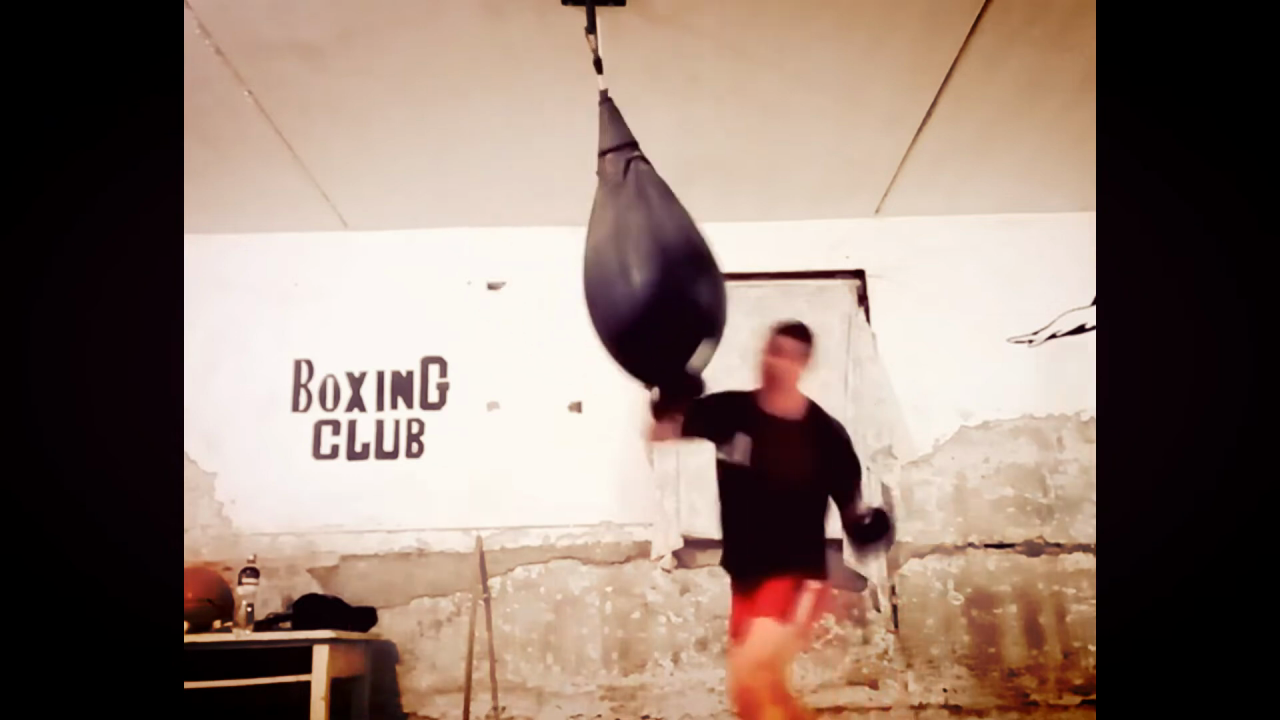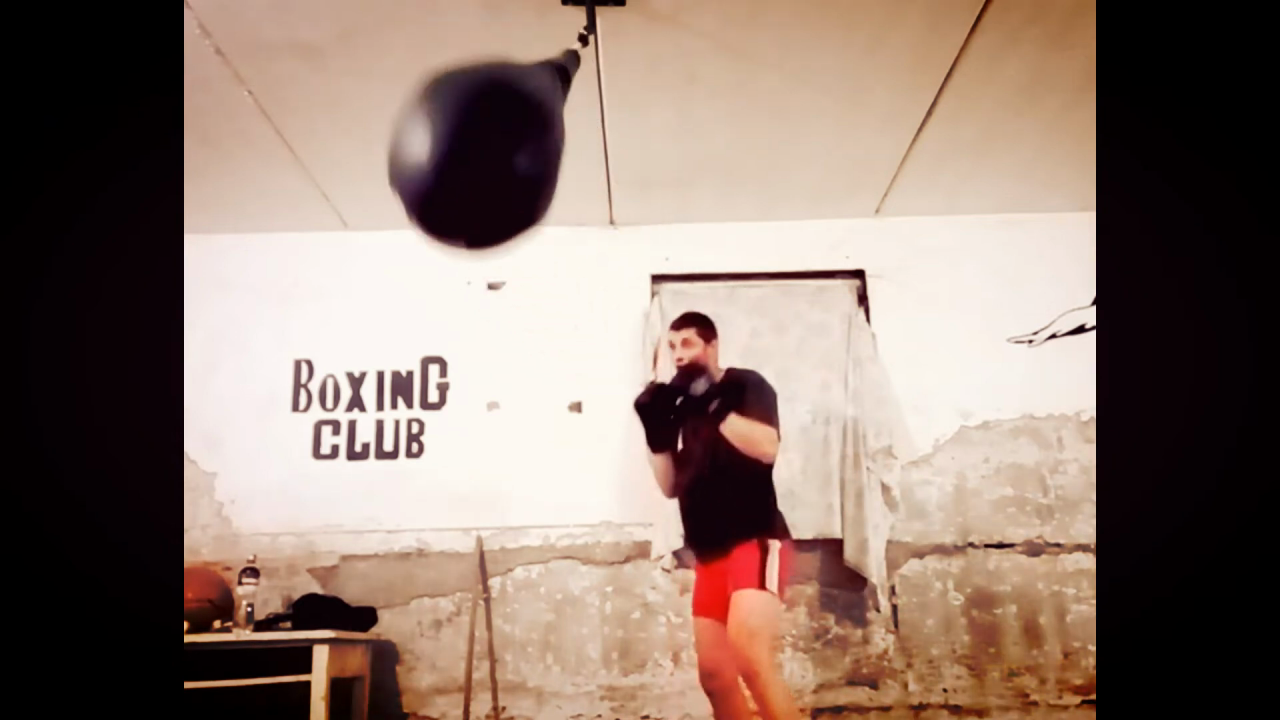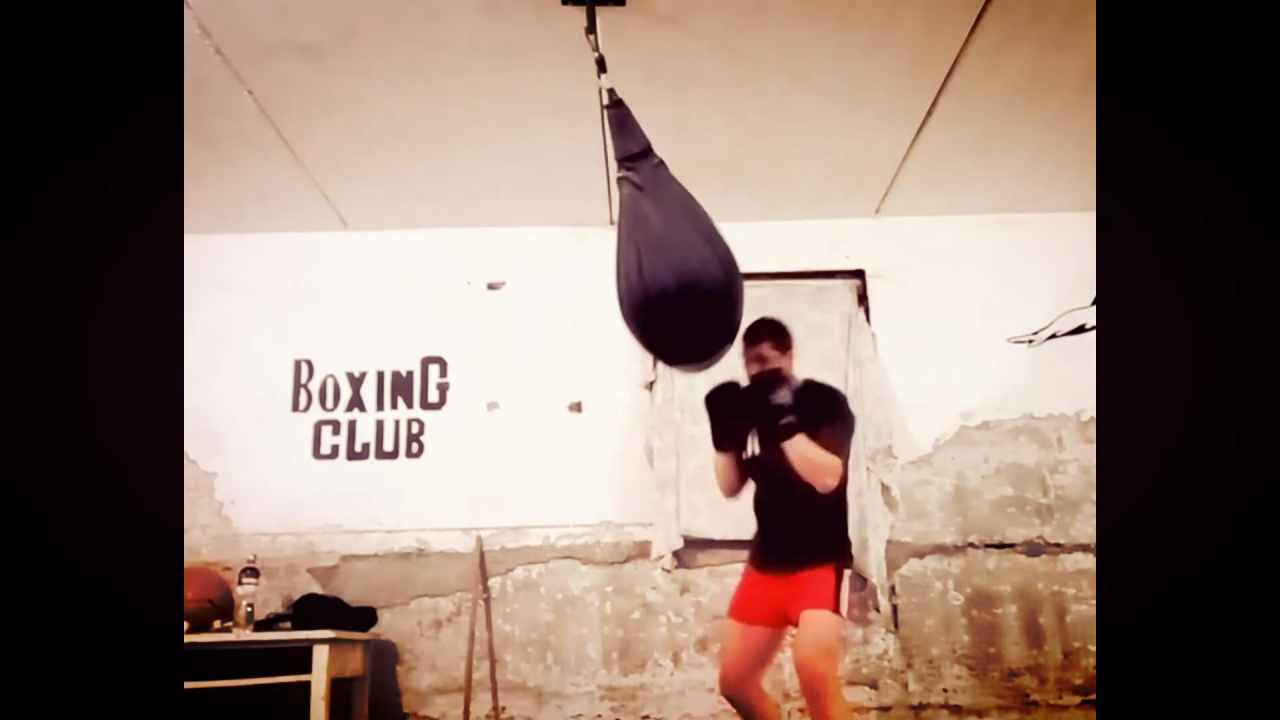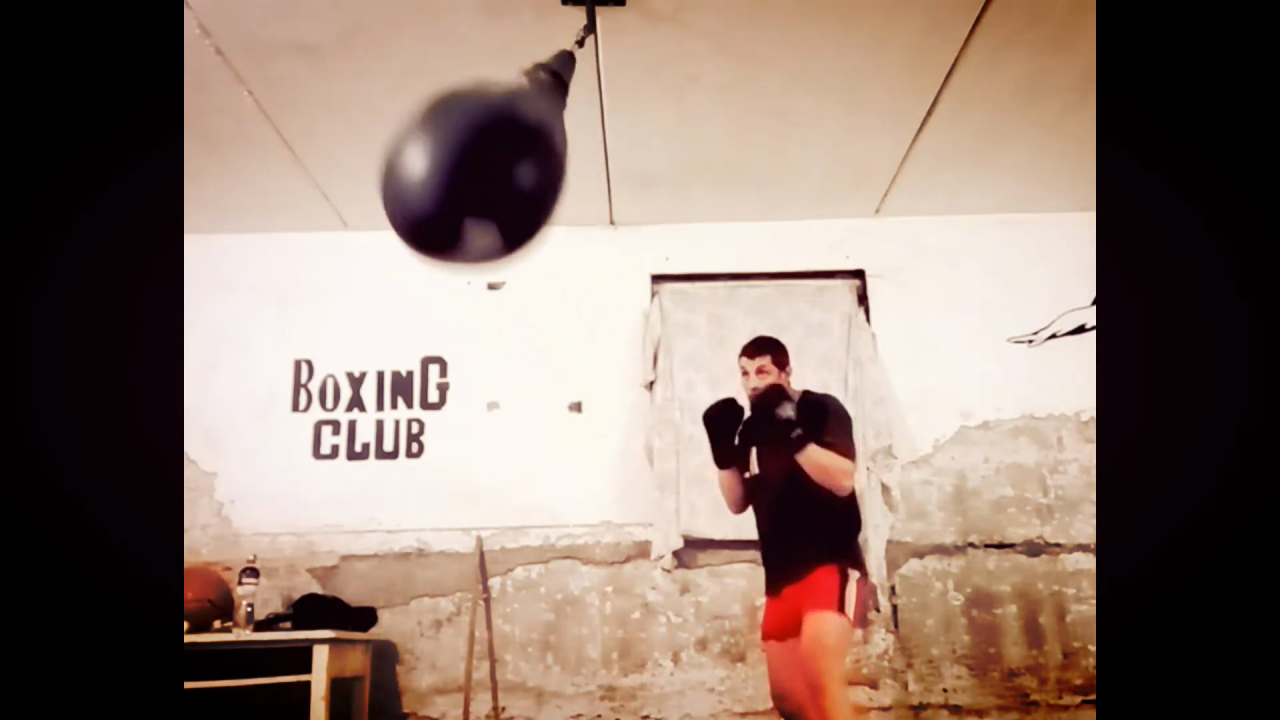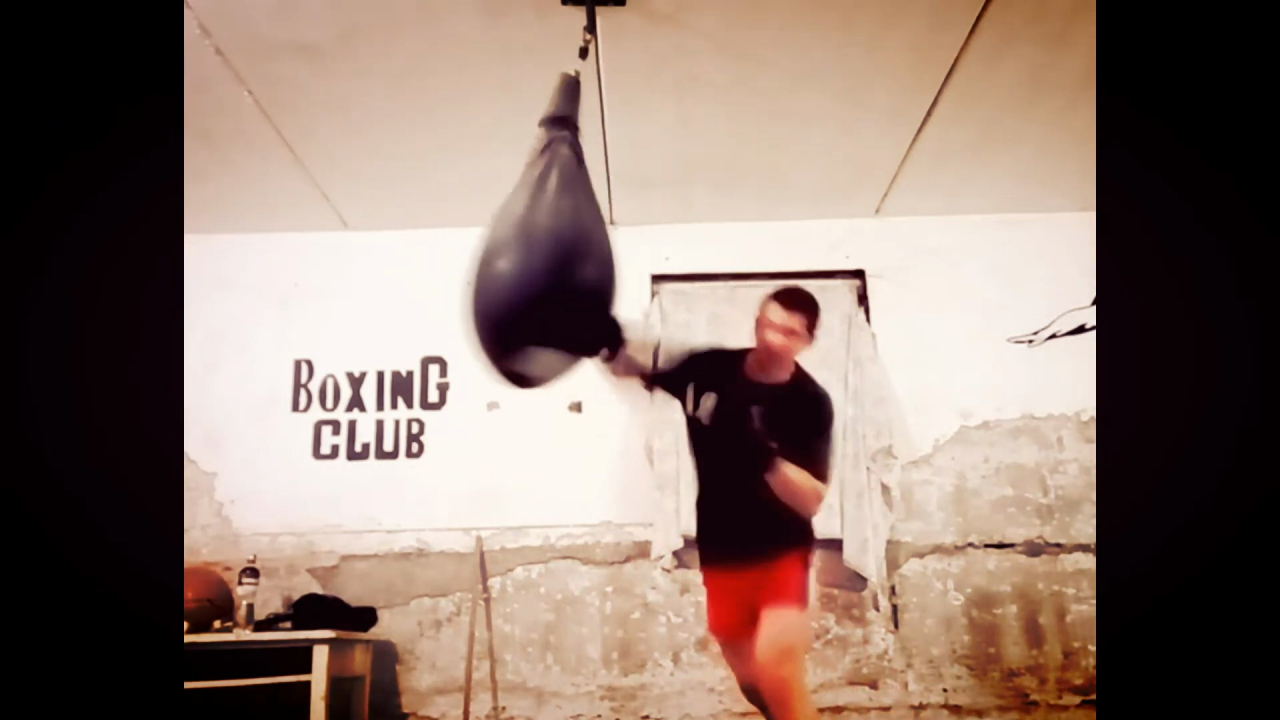
dt=1s
person 1, frame 1
left shoulder: (825, 433)
right shoulder: (732, 411)
left elbow: (850, 505)
right elbow: (661, 431)
left wrist: (865, 522)
right wrist: (670, 399)
left hip: (796, 580)
right hip: (748, 579)
left knee: (749, 683)
person 1, frame 2
left shoulder: (746, 385)
right shoulder: (682, 409)
left elbow: (766, 447)
right elbow: (670, 487)
left wrist: (714, 406)
right wrist: (657, 433)
left hip: (755, 541)
right hip: (711, 553)
left knee: (751, 656)
right knee: (714, 674)
person 1, frame 3
left shoulder: (827, 402)
right shoulder: (748, 407)
left elbow: (826, 477)
right elbow: (729, 487)
left wrist: (786, 422)
right wrist: (723, 432)
left hip: (821, 562)
right hip: (767, 563)
left knee: (814, 669)
right knee: (734, 681)
person 1, frame 4
left shoulder: (822, 410)
right shoulder: (751, 429)
left elbow: (843, 480)
right elbow: (736, 502)
left wrist: (793, 435)
right wrist: (722, 448)
left hip: (831, 567)
right hip: (782, 576)
left knee: (818, 672)
person 1, frame 5
left shoulder: (810, 403)
right shoulder: (713, 368)
left elbow: (809, 501)
right elbow: (641, 375)
left wrist: (768, 457)
right wrist: (616, 355)
left hip: (779, 557)
right hip: (723, 557)
left knee: (778, 676)
right knee: (752, 682)
